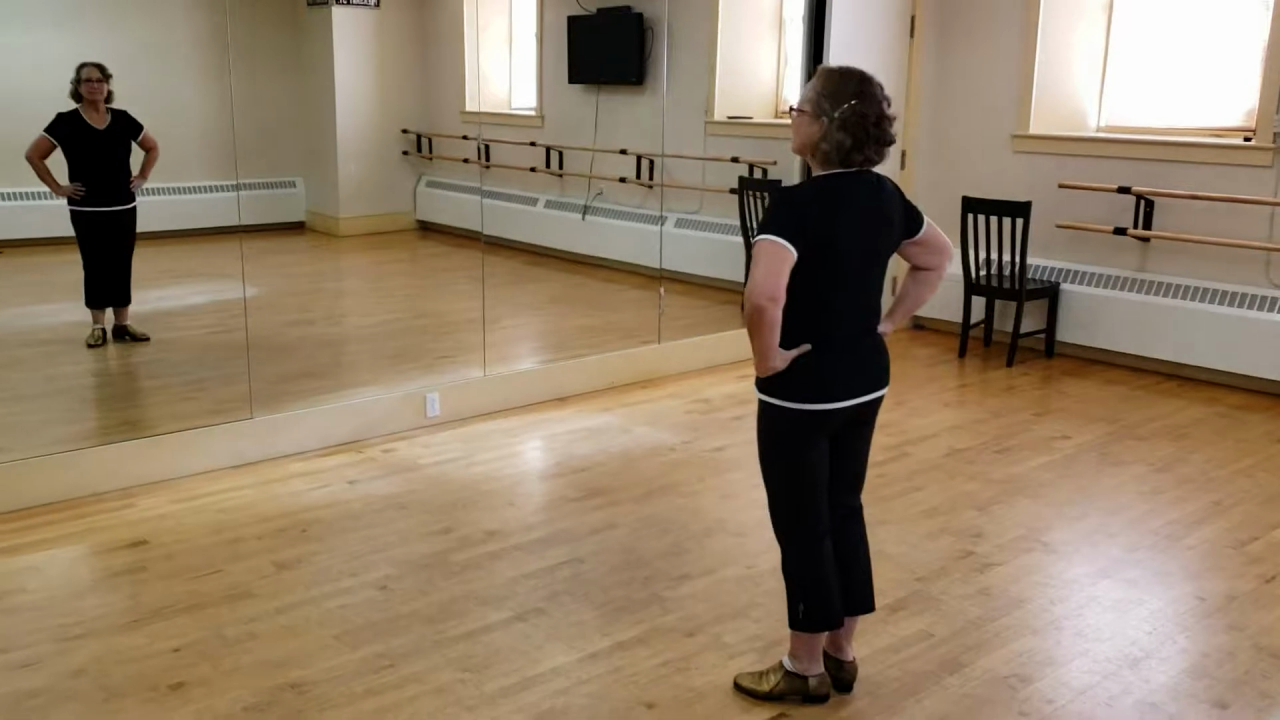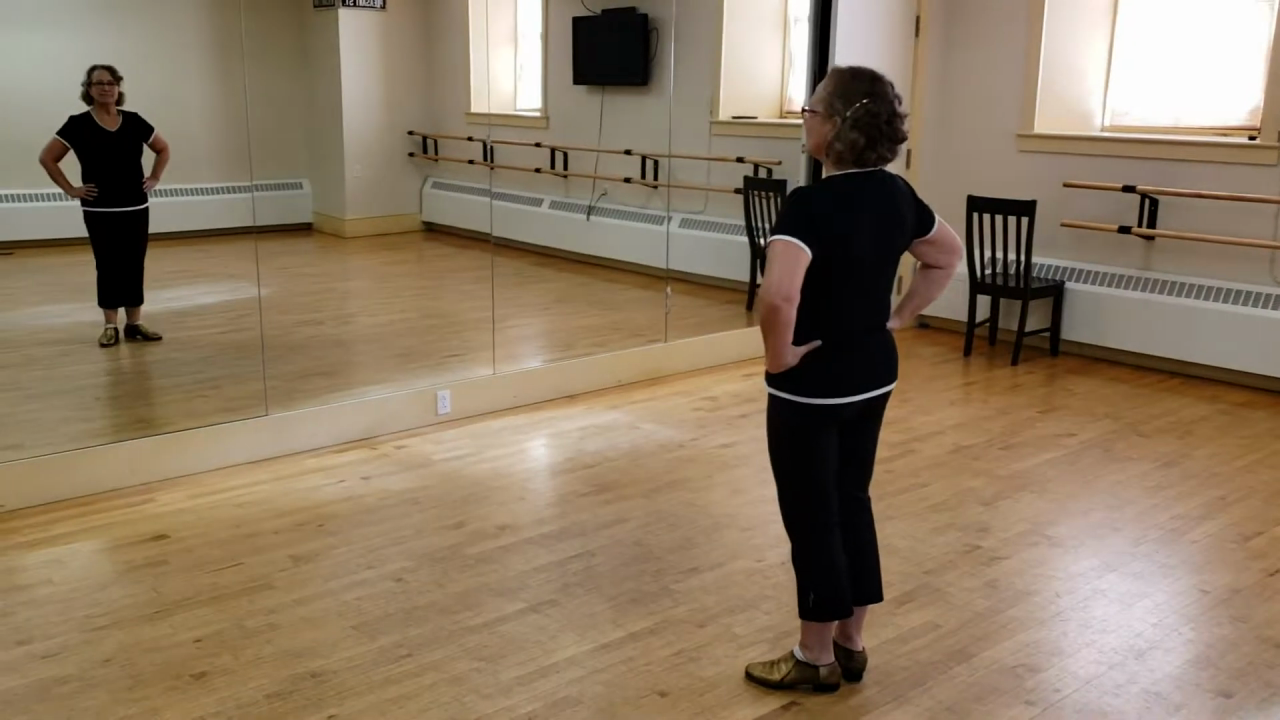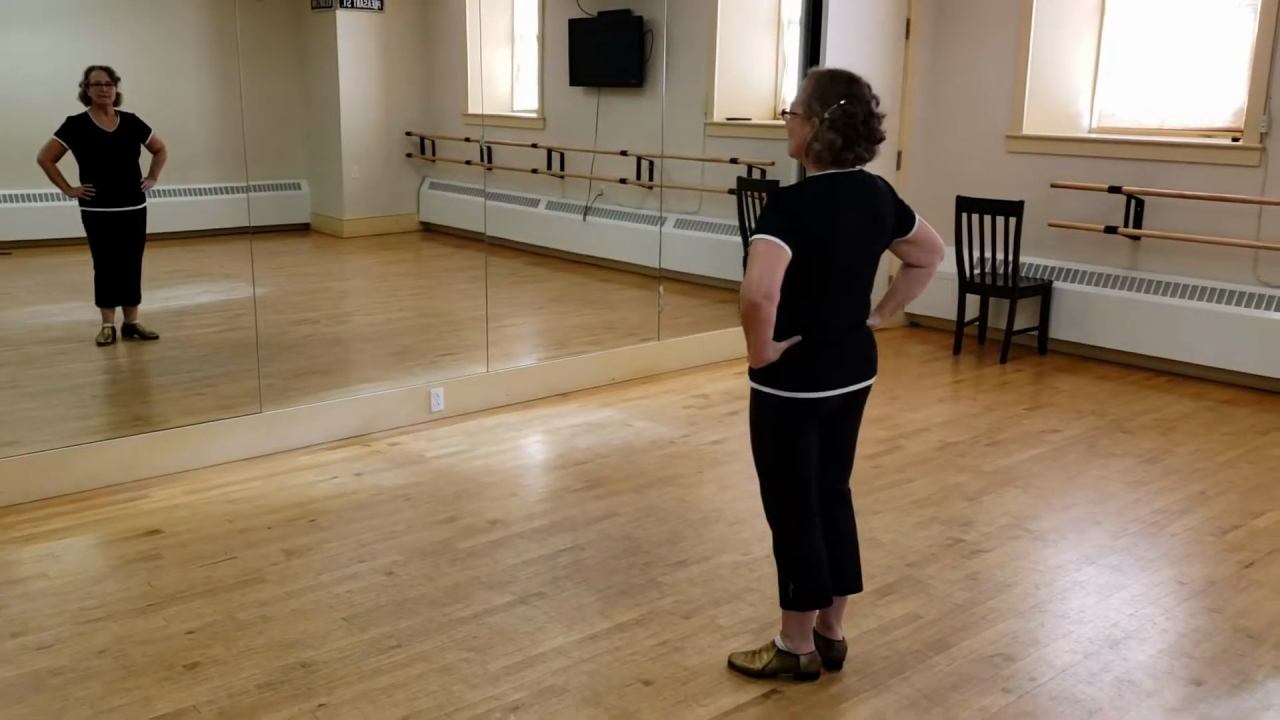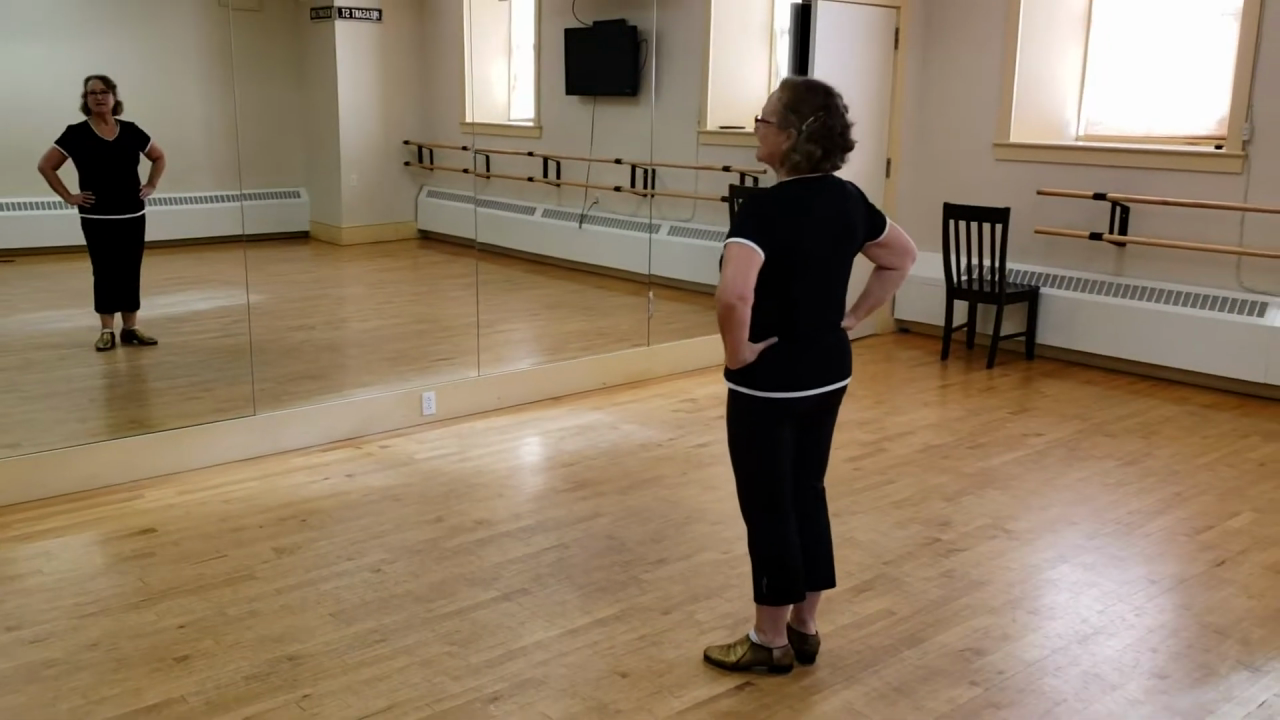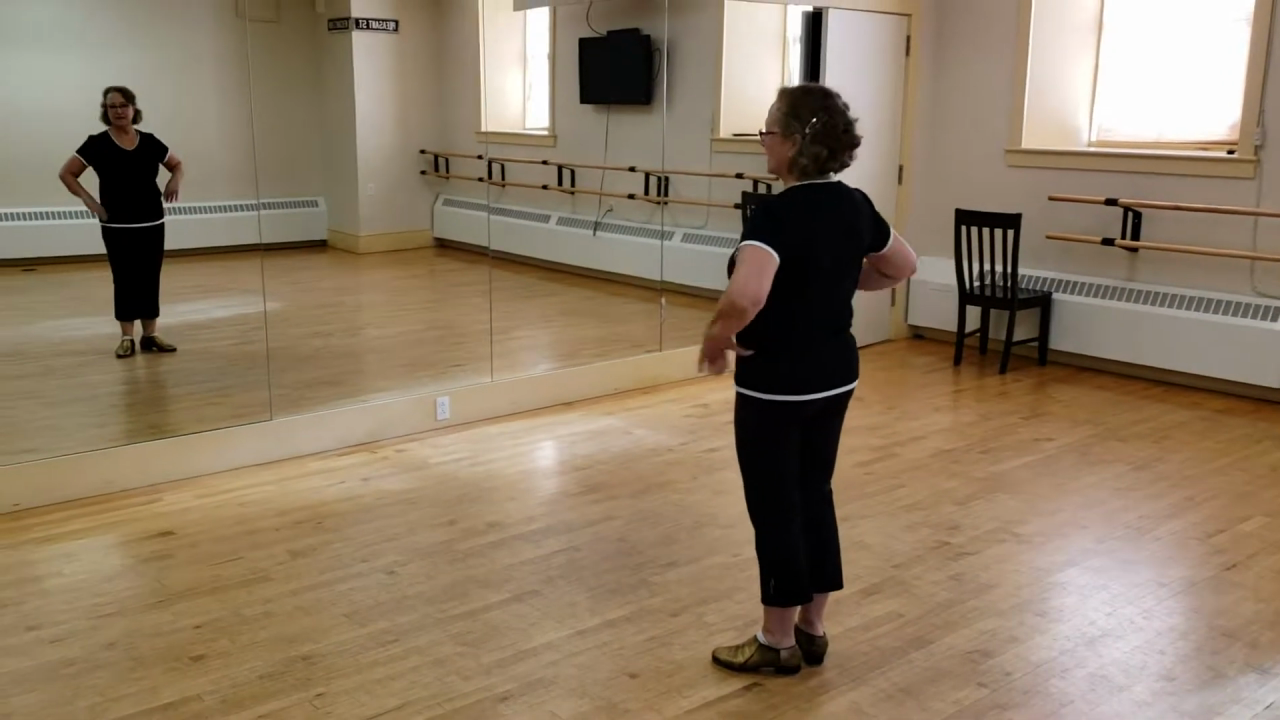
dt=0.4s
person 1, frame 1
left shoulder: (796, 203)
right shoulder: (883, 195)
left elbow: (764, 295)
right elbow: (938, 256)
left wrist: (768, 357)
left hip: (803, 392)
right hip: (865, 380)
left knee: (803, 525)
right knee: (844, 512)
left ankle: (806, 669)
right ankle: (841, 654)
person 1, frame 2
left shoulder: (810, 205)
right shoulder: (896, 195)
left elbow: (779, 295)
right elbow: (948, 255)
left wrist: (779, 355)
left hip: (812, 387)
right hip: (874, 375)
left knee: (812, 517)
right knee: (852, 503)
left ankle: (816, 658)
right ankle: (852, 644)
person 1, frame 3
left shoulder: (791, 204)
right shoulder: (875, 195)
left elbow: (760, 293)
right elbow: (930, 255)
left wrist: (760, 351)
left hip: (793, 382)
right hip: (853, 371)
left knee: (793, 509)
right knee: (832, 496)
left ankle: (797, 648)
right ankle: (831, 634)
person 1, frame 4
left shoulder: (764, 209)
right shoulder: (846, 199)
left elbow: (733, 294)
right elbow: (901, 257)
left wrist: (737, 351)
right wrist: (852, 317)
left hip: (769, 384)
right hip: (828, 372)
left knee: (768, 506)
right knee: (807, 494)
left ankle: (770, 641)
right ankle: (805, 628)
person 1, frame 5
left shoulder: (776, 215)
right shoulder: (853, 205)
left elbow: (744, 298)
right elbow: (899, 270)
left wrist: (717, 337)
left hip: (775, 387)
right hip: (836, 375)
left knee: (776, 509)
right knee: (813, 496)
left ankle: (779, 643)
right ankle: (814, 627)
person 2, frame 1
left shoulder: (123, 119)
right shoulder: (66, 122)
left elbow: (152, 147)
right elbow: (33, 154)
left wrist: (142, 177)
right wrist: (57, 187)
left hip: (123, 207)
right hip: (86, 210)
left knee: (121, 266)
right knee: (95, 267)
left ankle: (122, 324)
right ankle: (98, 327)
person 2, frame 2
left shoulder: (134, 122)
right shoulder: (78, 125)
left elbow: (163, 149)
right elbow: (47, 157)
left wrist: (154, 178)
right wrist: (70, 189)
left hip: (136, 208)
right hip: (100, 211)
left knee: (134, 266)
right knee: (108, 266)
left ankle: (135, 323)
right ankle: (110, 326)
person 2, frame 3
left shoulder: (131, 122)
right shoulder: (76, 125)
left elbow: (160, 150)
right elbow: (45, 158)
left wrist: (152, 178)
right wrist: (68, 189)
left hip: (133, 208)
right hip: (97, 210)
left knee: (132, 265)
right knee: (105, 266)
left ankle: (132, 322)
right ankle: (107, 326)
person 2, frame 4
left shoulder: (131, 131)
right shoulder: (77, 134)
left elbow: (159, 157)
right elbow: (45, 165)
left wrist: (151, 186)
right wrist: (68, 196)
left hip: (132, 215)
right hip: (97, 218)
left knee: (130, 271)
right knee: (104, 272)
left ankle: (131, 328)
right ankle: (107, 331)
person 2, frame 5
left shoulder: (150, 141)
right shoulder: (97, 144)
left elbow: (177, 164)
right elbow: (66, 173)
left wrist: (175, 180)
right wrist: (88, 197)
left hip: (152, 222)
right hip: (117, 225)
left knee: (150, 278)
right knee: (125, 280)
left ankle: (150, 335)
right ankle: (126, 338)
